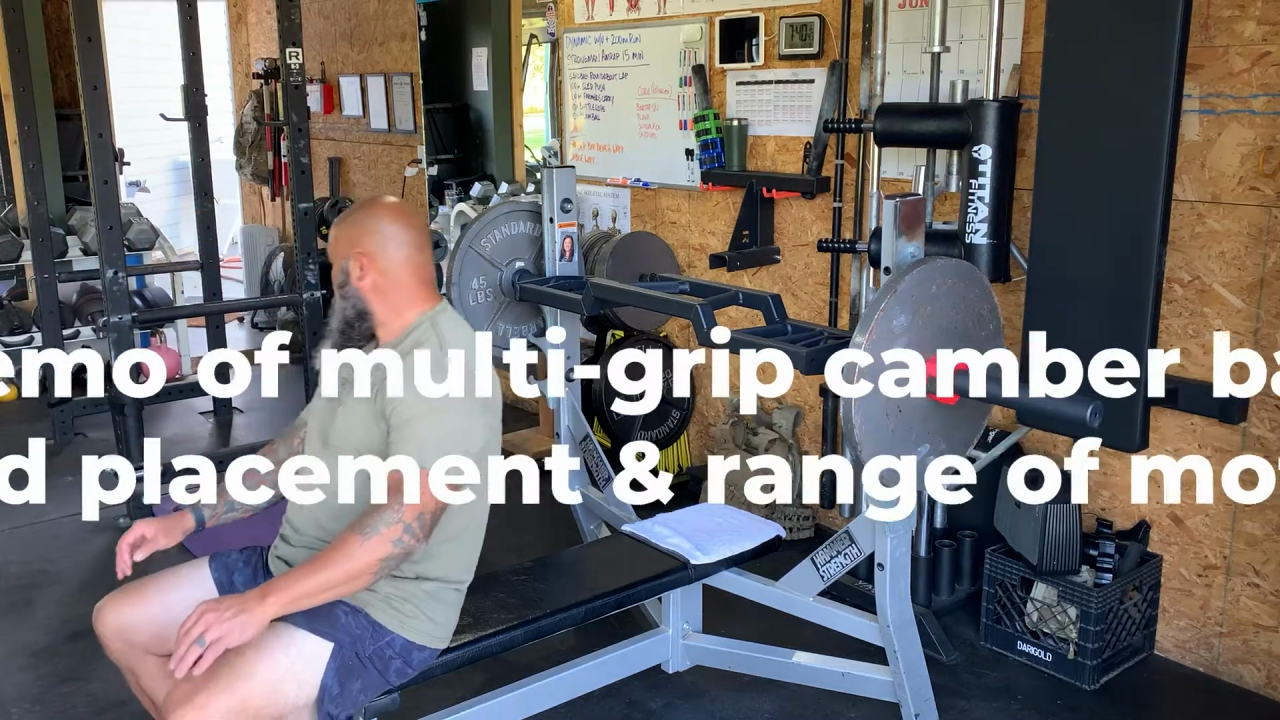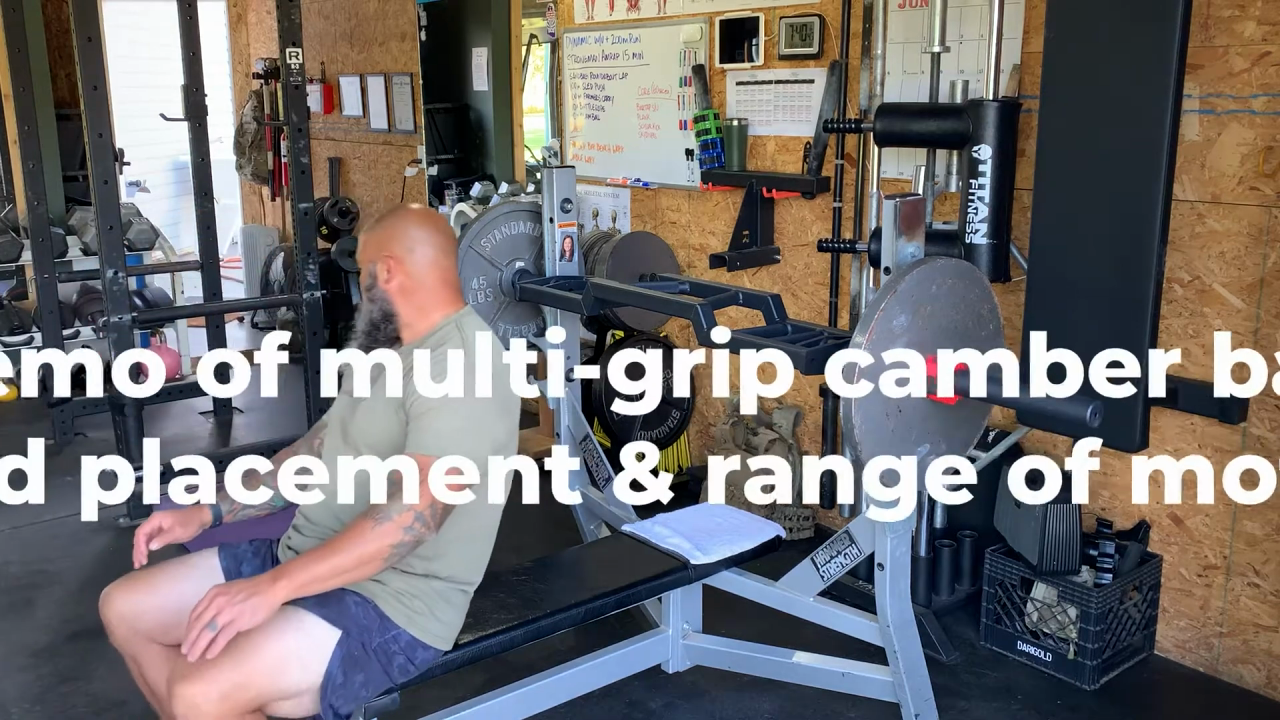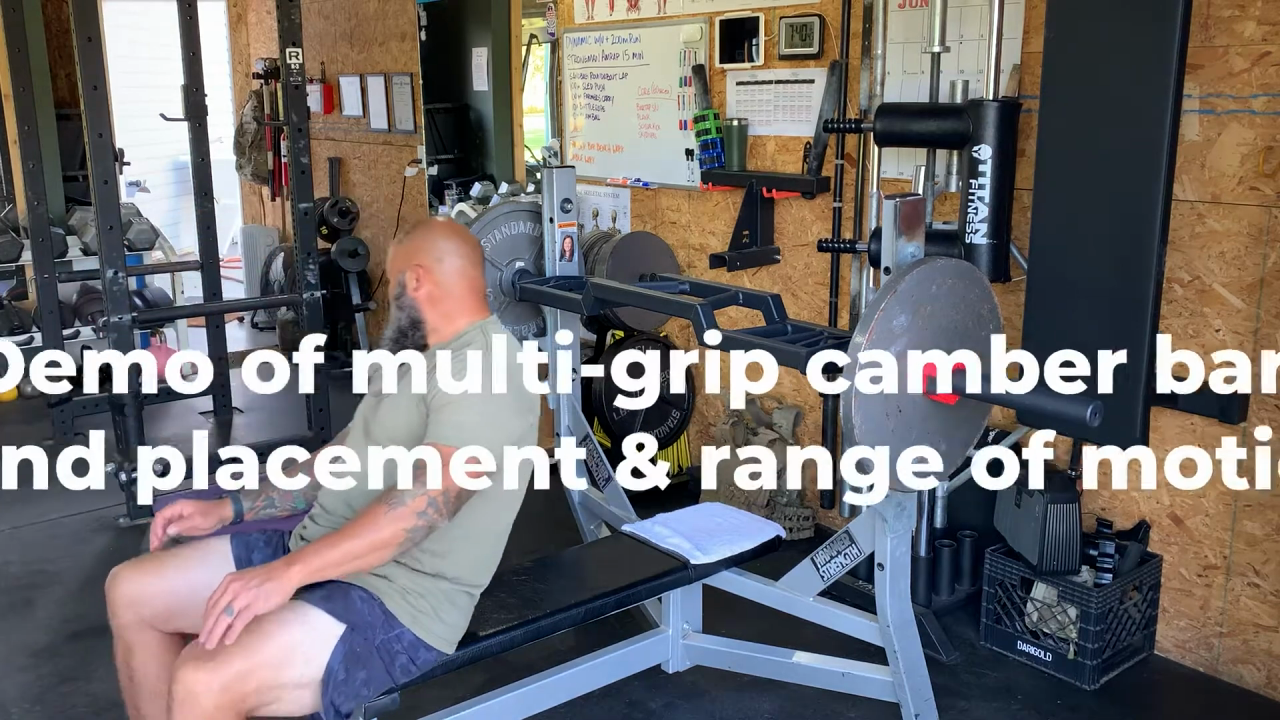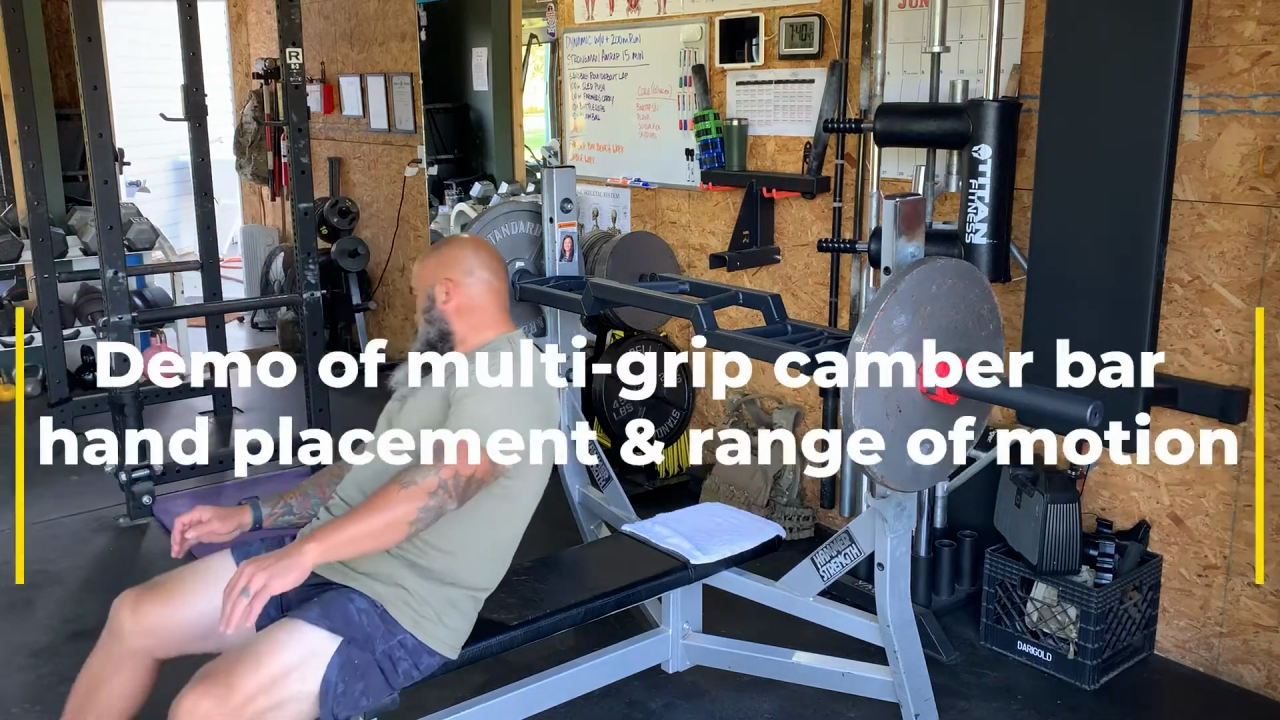
dt=0.2s
person 1, frame 1
left shoulder: (441, 368)
right shoulder: (368, 348)
left elbow: (402, 524)
right elbow: (295, 448)
left wrist: (259, 606)
right wrist: (188, 518)
left hip: (383, 610)
right knee: (119, 621)
person 1, frame 2
left shoulder: (462, 367)
right shoulder: (393, 350)
left elbow: (413, 513)
right elbow: (317, 450)
left wrist: (271, 588)
right wrist: (206, 511)
left hip: (392, 607)
right knee: (124, 607)
person 1, frame 3
left shoulder: (485, 369)
right shoulder: (424, 358)
left elbow: (428, 500)
left wrist: (286, 573)
right wrist: (228, 507)
left hip: (397, 605)
right hip: (323, 559)
right knee: (131, 589)
person 1, frame 4
right shoulder: (453, 370)
left elbow: (439, 484)
left wrist: (302, 551)
right wrist: (248, 516)
left hip: (399, 612)
right hip: (329, 565)
right knee: (136, 616)
